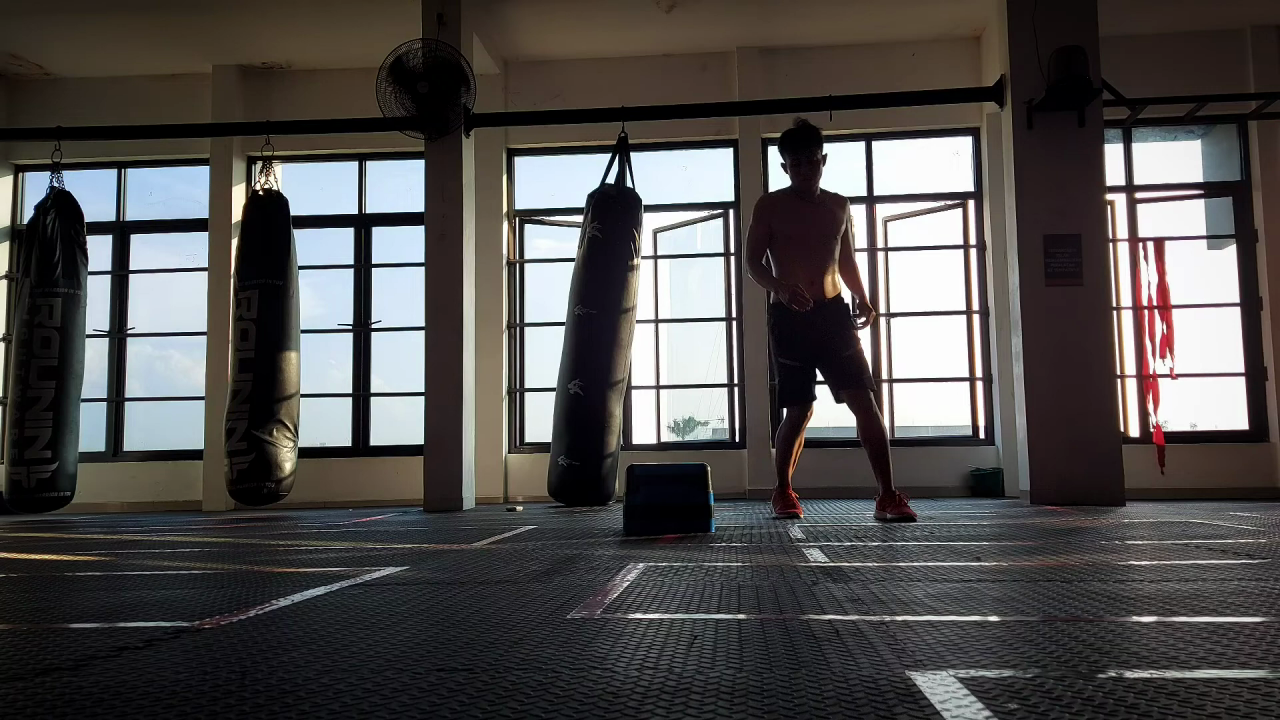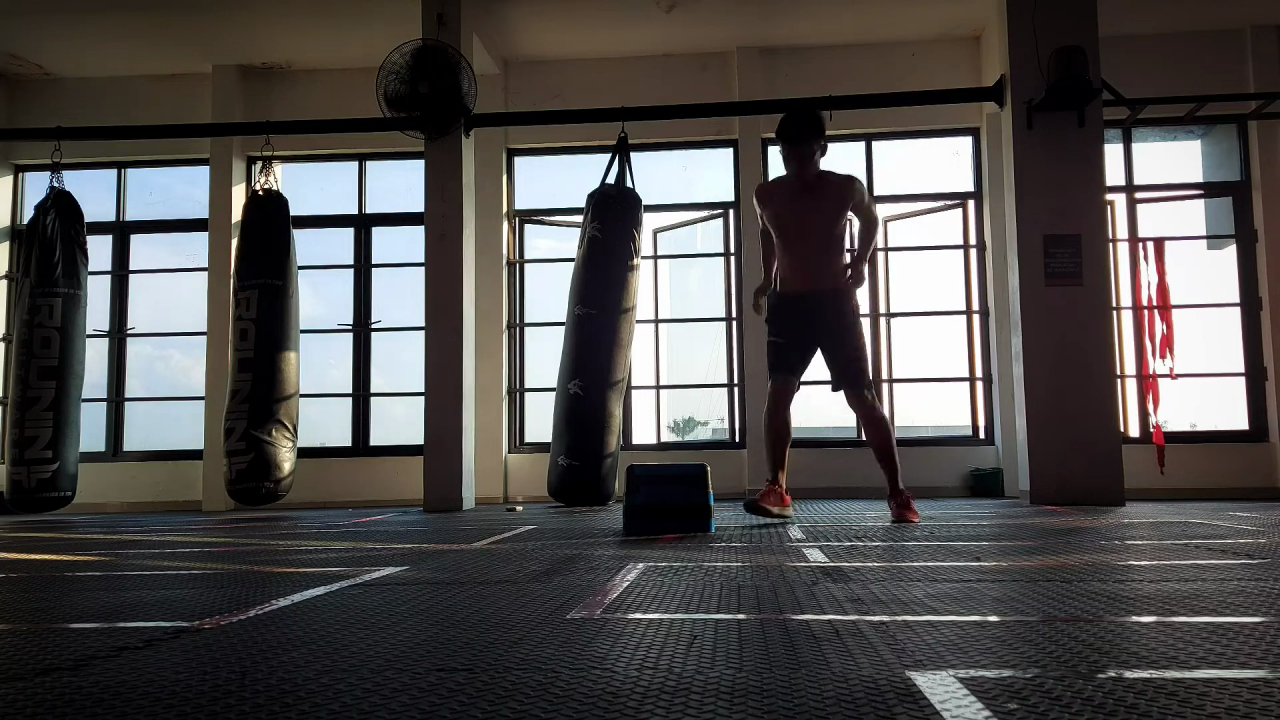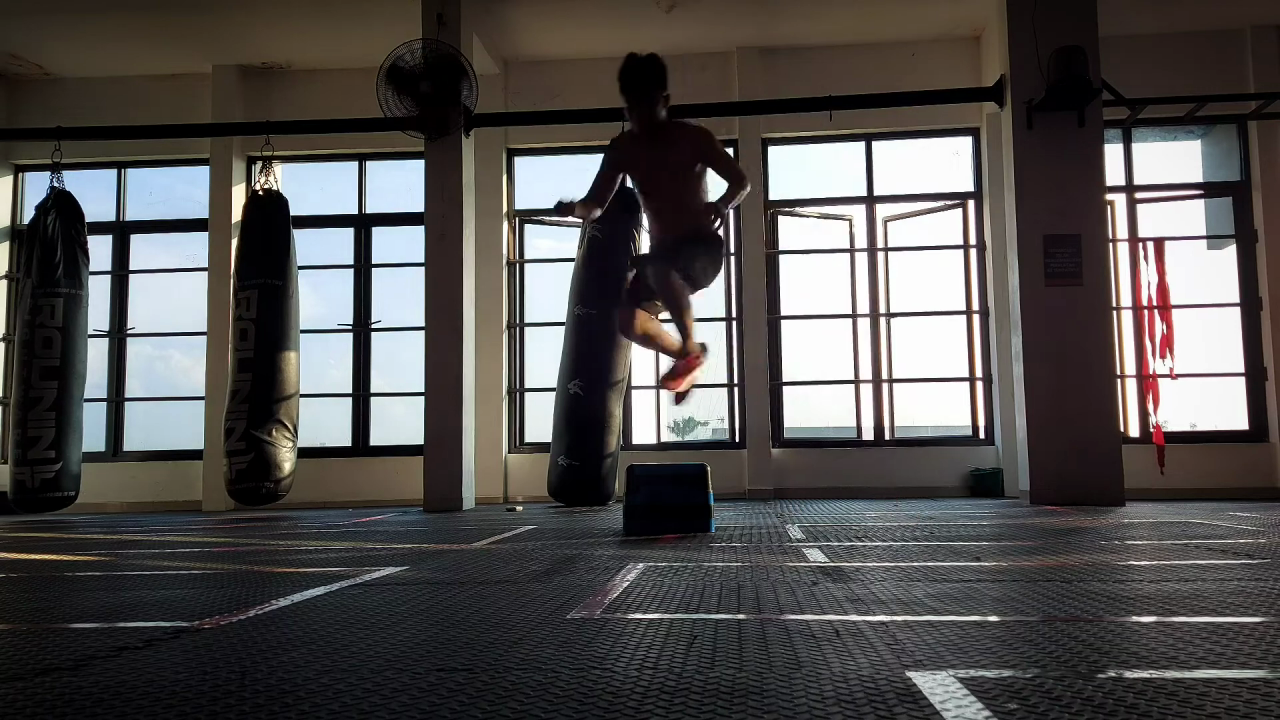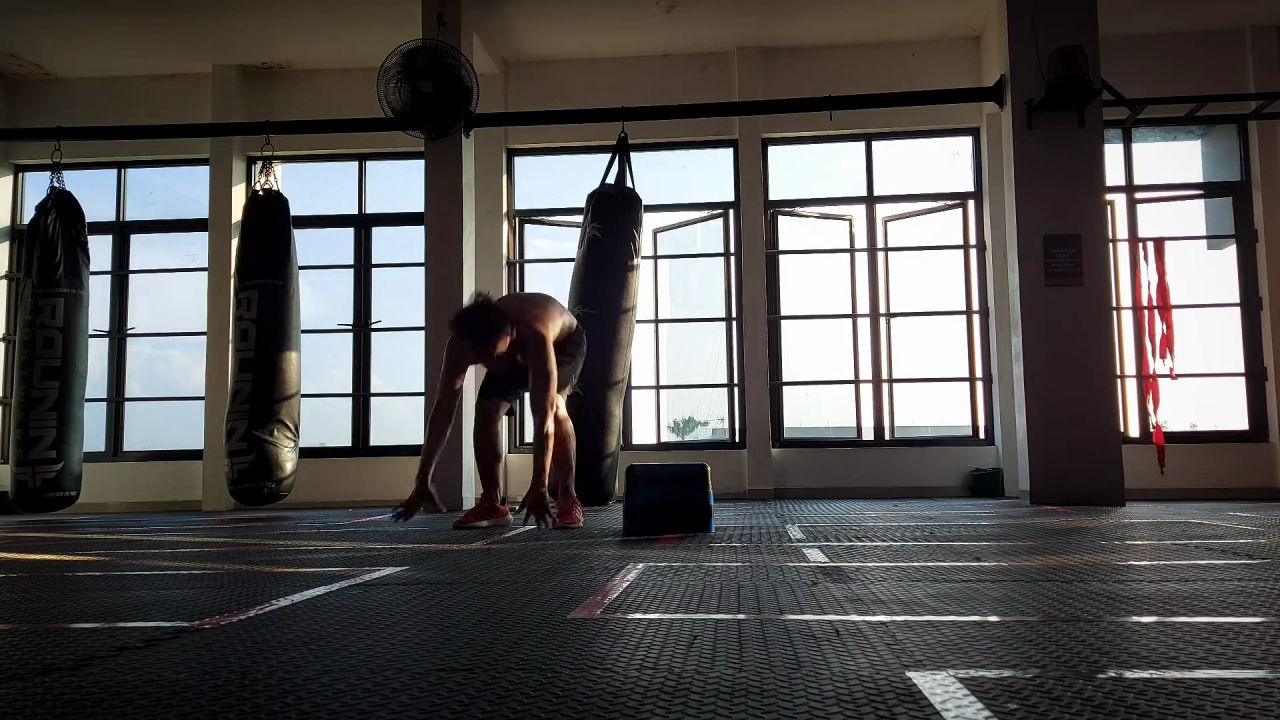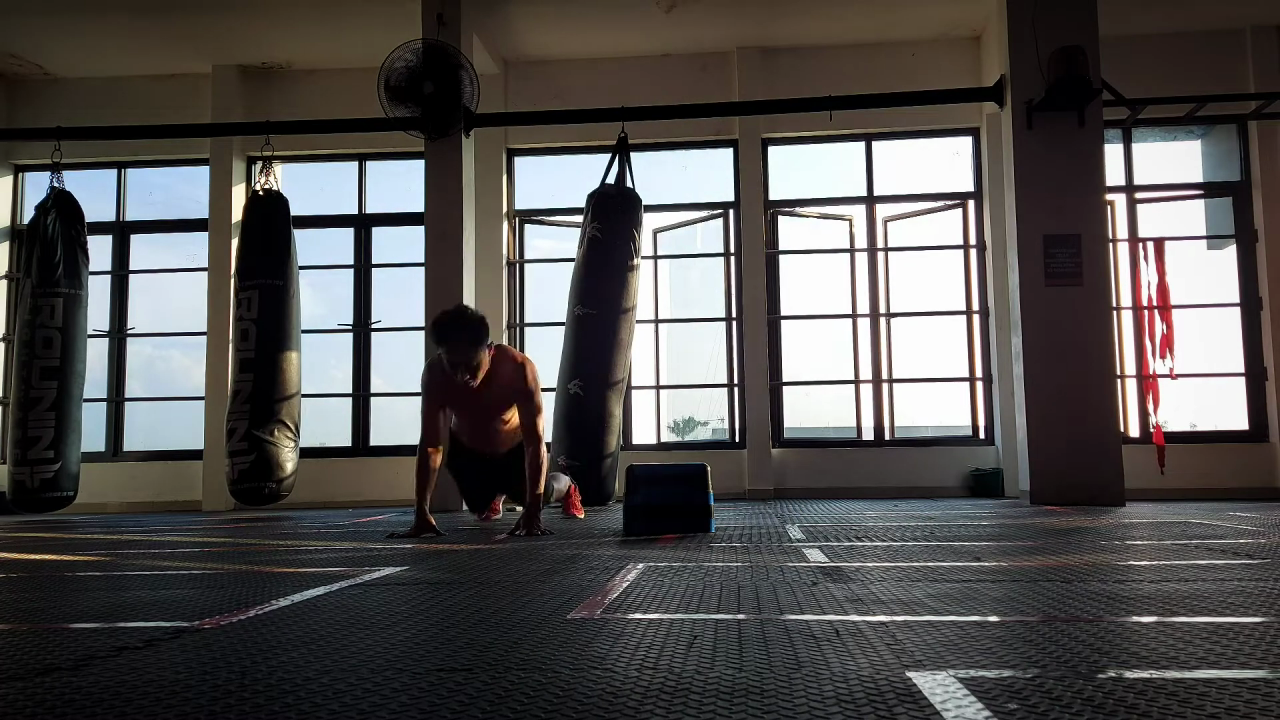
dt=0.5s
person 1, frame 1
left shoulder: (839, 207)
right shoulder: (769, 206)
right elbow: (752, 261)
left wrist: (863, 297)
right wrist: (780, 287)
left hip: (834, 312)
right hip: (791, 314)
left knee: (863, 399)
right knee: (799, 409)
left ankle: (887, 494)
right ankle: (783, 490)
person 1, frame 2
left shoulder: (846, 188)
right shoulder: (767, 195)
left elbow: (870, 220)
left wrist: (861, 262)
right wrist: (766, 278)
left hip: (836, 302)
right hip: (788, 304)
left knee: (862, 397)
right knee: (779, 390)
left ankle: (897, 492)
right ankle: (776, 488)
person 1, frame 3
left shoulder: (693, 138)
right shoulder: (622, 148)
left elbow: (741, 180)
right elbow: (596, 200)
left wrist: (723, 206)
right wrist: (576, 208)
left hip: (702, 247)
right hip: (664, 251)
left knee: (658, 272)
right knee: (627, 317)
left ankle: (690, 347)
right ankle: (685, 354)
person 1, frame 4
left shoulder: (535, 338)
right shoulder: (462, 340)
left elbow: (544, 419)
right elbow: (444, 406)
left wrist: (539, 488)
right wrist: (422, 482)
left hip: (565, 339)
left knee: (553, 407)
right knee: (487, 407)
left ankle: (568, 497)
right ankle: (493, 503)
person 1, frame 5
left shoulder: (518, 368)
right shoulder: (435, 373)
left elbow: (536, 442)
right elbow: (430, 445)
left wrist: (533, 513)
right wrist: (422, 514)
left ankle: (565, 487)
right ankle: (494, 492)
